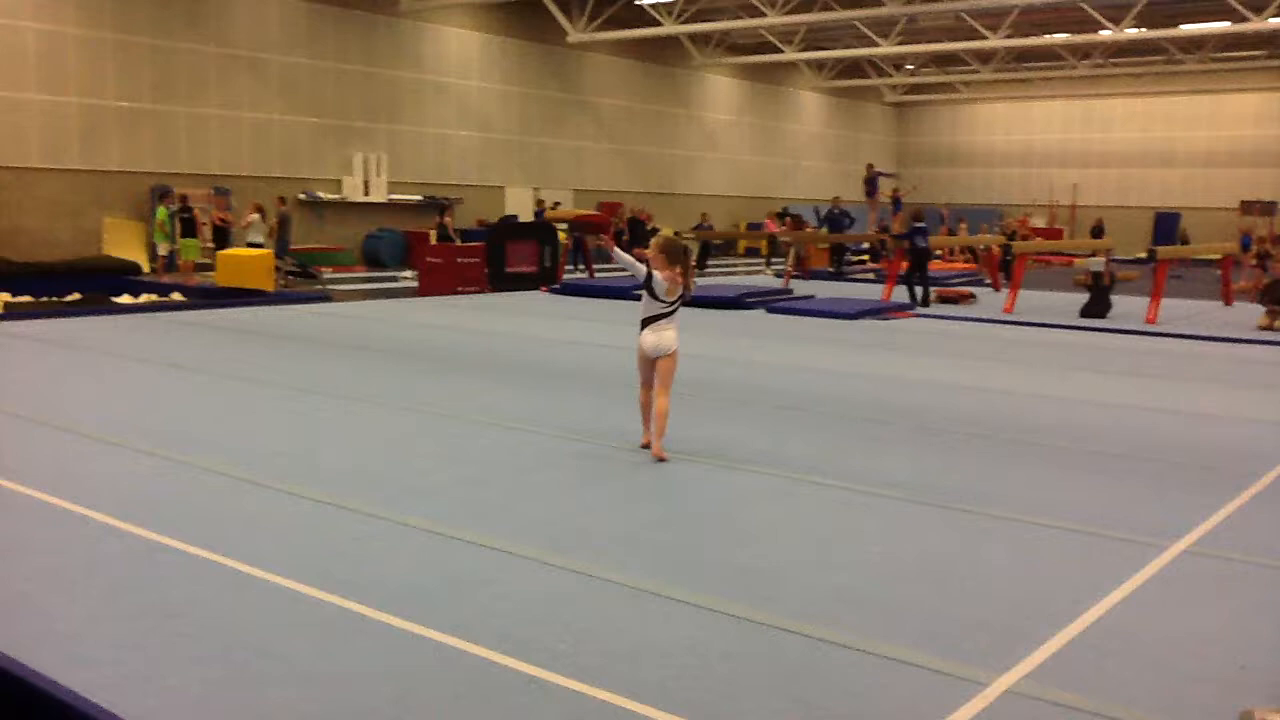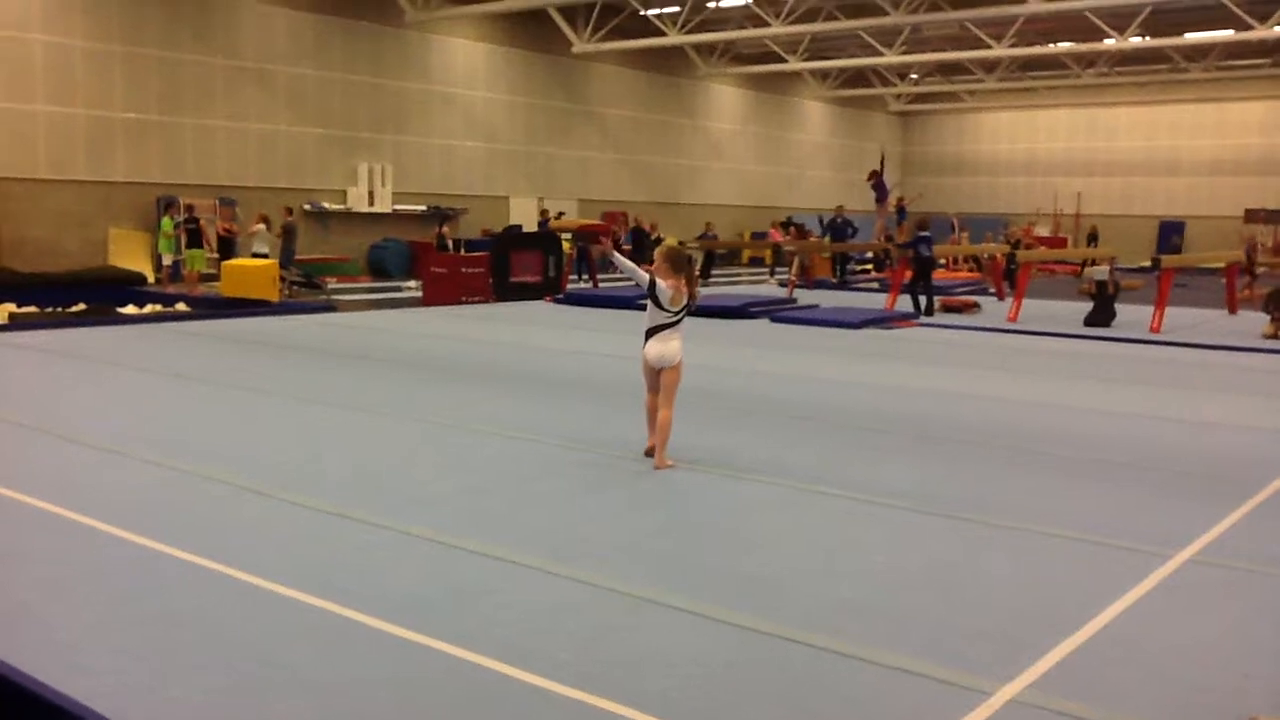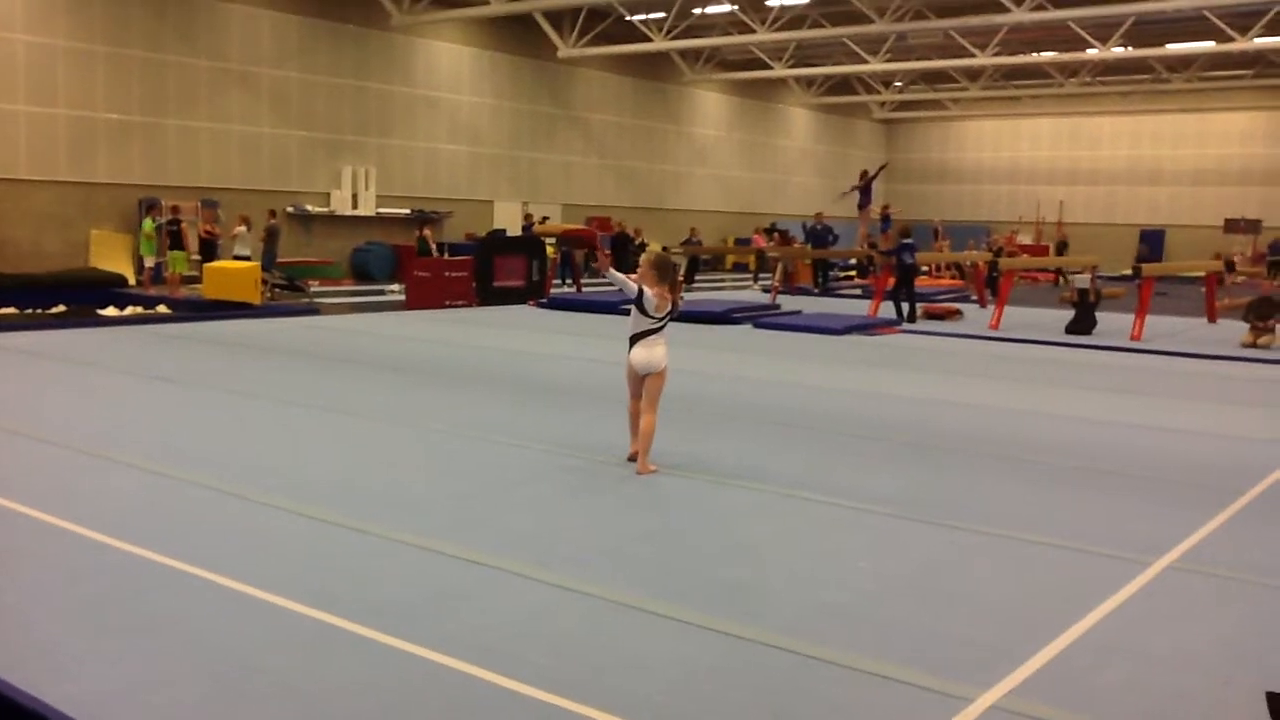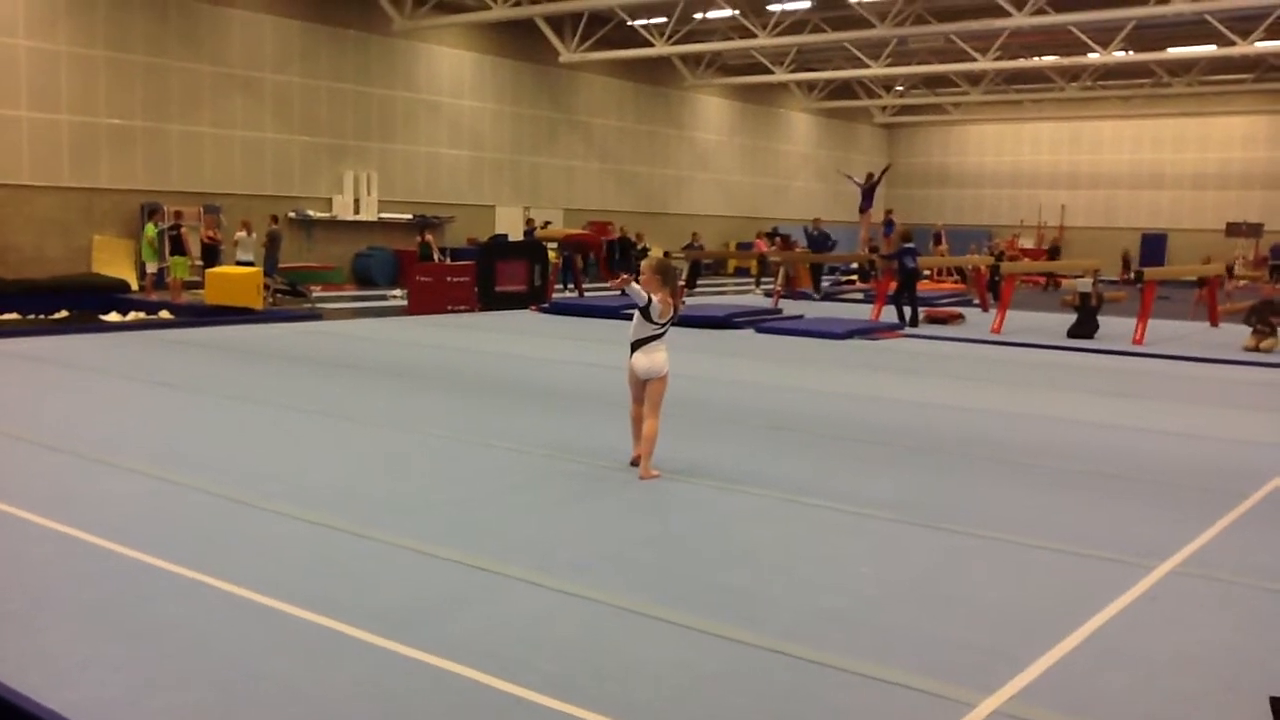
dt=0.4s
person 1, frame 1
left shoulder: (654, 278)
right shoulder: (682, 280)
left elbow: (634, 266)
right elbow: (672, 266)
left wrist: (613, 250)
right wrist: (651, 257)
left hip: (648, 337)
right hip: (668, 340)
left knee: (646, 387)
right knee: (662, 393)
left ankle: (647, 435)
right ankle: (657, 444)
person 1, frame 2
left shoulder: (658, 287)
right shoulder: (686, 290)
left elbow: (634, 271)
left wrist: (613, 254)
right wrist: (656, 274)
left hip: (653, 348)
right hip: (673, 350)
left knee: (652, 395)
right knee: (666, 405)
left ankle: (652, 441)
right ankle: (660, 456)
person 1, frame 3
left shoulder: (644, 295)
right shoulder: (669, 297)
left elbow: (628, 285)
left wrist: (608, 271)
right wrist: (634, 277)
left hip: (638, 354)
right hip: (658, 356)
left knee: (635, 400)
right knee: (649, 410)
left ankle: (634, 447)
right ankle: (643, 462)
person 1, frame 4
left shoulder: (651, 302)
right shoulder: (670, 301)
left elbow: (639, 294)
right elbow: (645, 292)
left wrist: (627, 284)
right wrist: (627, 284)
left hip: (640, 359)
right hip: (659, 361)
left knee: (637, 404)
right knee: (652, 415)
left ankle: (637, 451)
right ankle: (645, 466)
